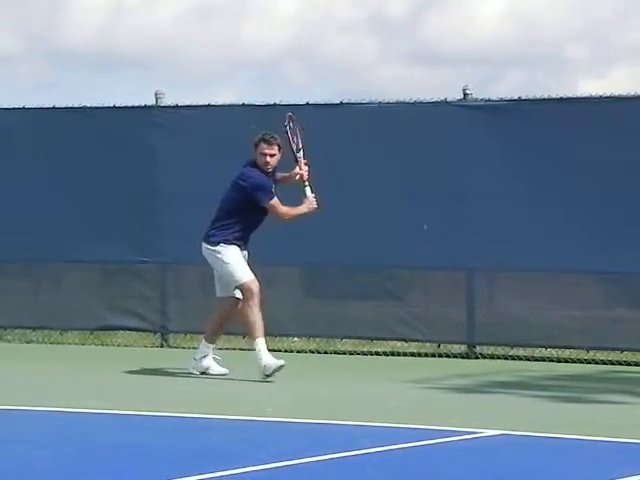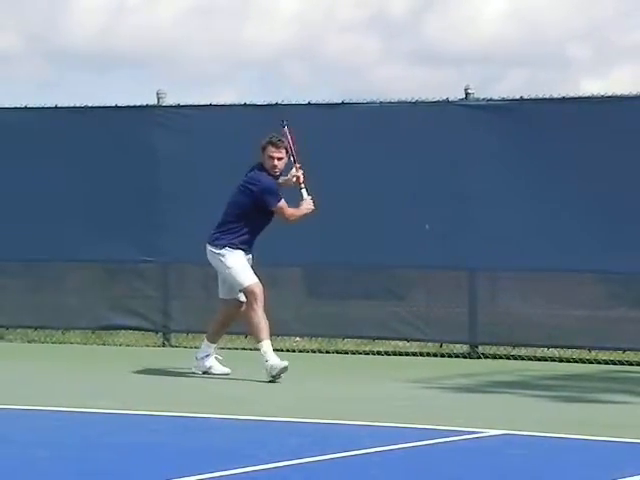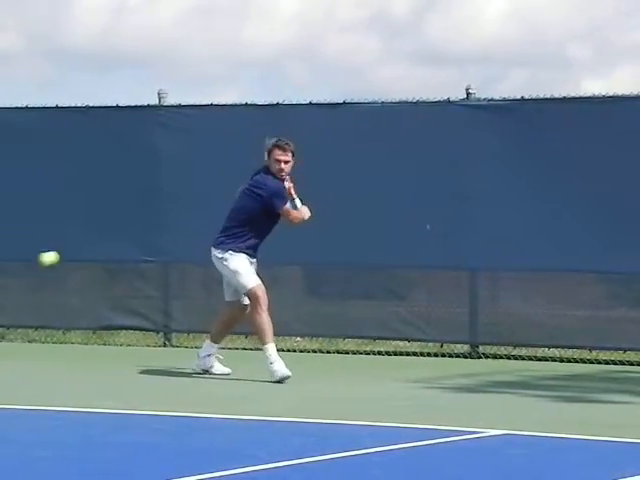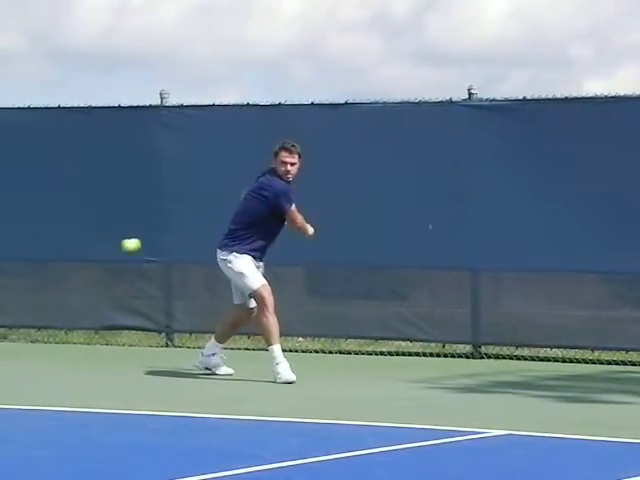
dt=0.2s
person 1, frame 1
left shoulder: (263, 172)
right shoulder: (254, 178)
left elbow: (272, 179)
right elbow: (282, 213)
left wrist: (291, 176)
right wrist: (306, 207)
left hip: (231, 245)
right hip: (220, 244)
left knee: (232, 303)
right knee: (251, 289)
left ankle: (202, 357)
right ankle: (264, 358)
person 1, frame 2
left shoulder: (265, 174)
right shoulder: (264, 183)
right elbow: (288, 215)
left wrist: (286, 179)
right wrist: (305, 208)
left hip: (235, 248)
right hip: (225, 248)
left knee: (234, 305)
right knee: (255, 293)
left ankle: (204, 357)
right ankle: (270, 359)
person 1, frame 3
left shoulder: (264, 176)
right shoulder: (271, 187)
right elbow: (293, 218)
right wrist: (303, 212)
left hip: (240, 252)
right hip: (229, 252)
left knee: (240, 307)
right knee: (258, 295)
left ankle: (206, 356)
right ankle: (274, 361)
person 1, frame 4
left shoulder: (272, 180)
right shoulder: (277, 187)
left elbow: (246, 196)
right elbow: (297, 223)
left wrist: (279, 220)
right wrist: (308, 229)
left hip: (248, 254)
right hip: (235, 254)
left knee: (247, 309)
right knee: (265, 297)
left ankle: (209, 354)
right ankle: (280, 363)
